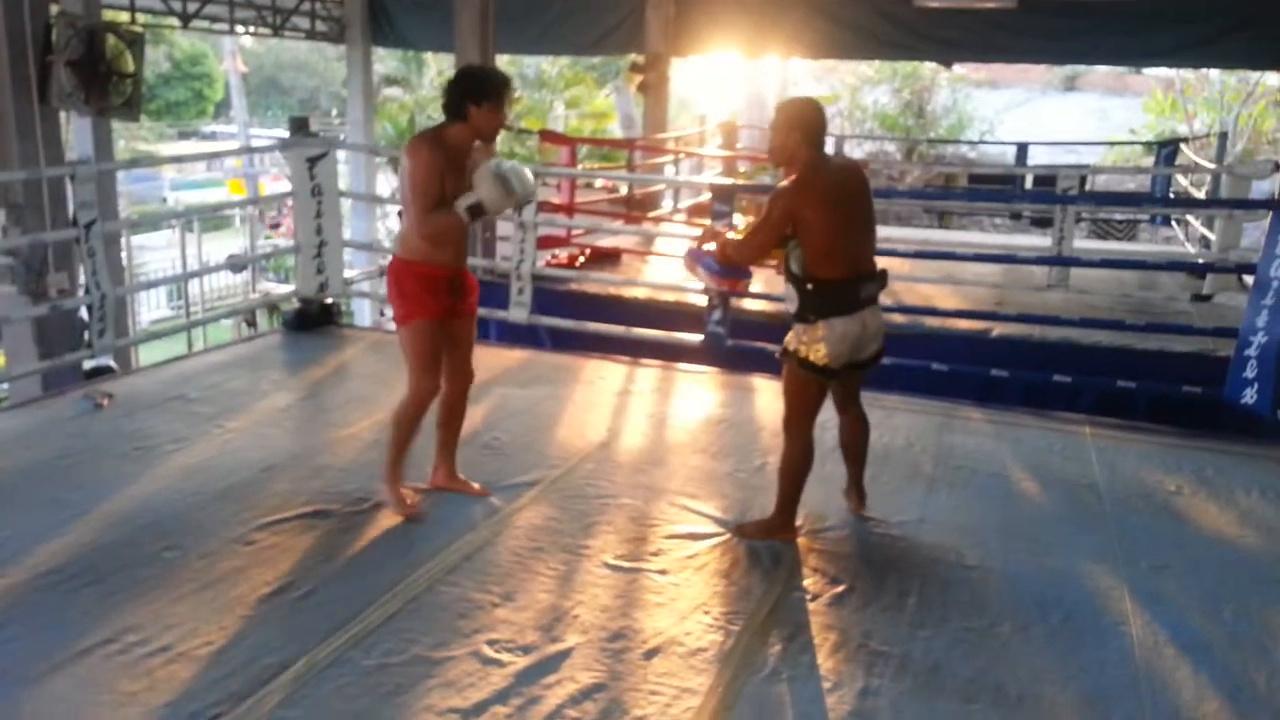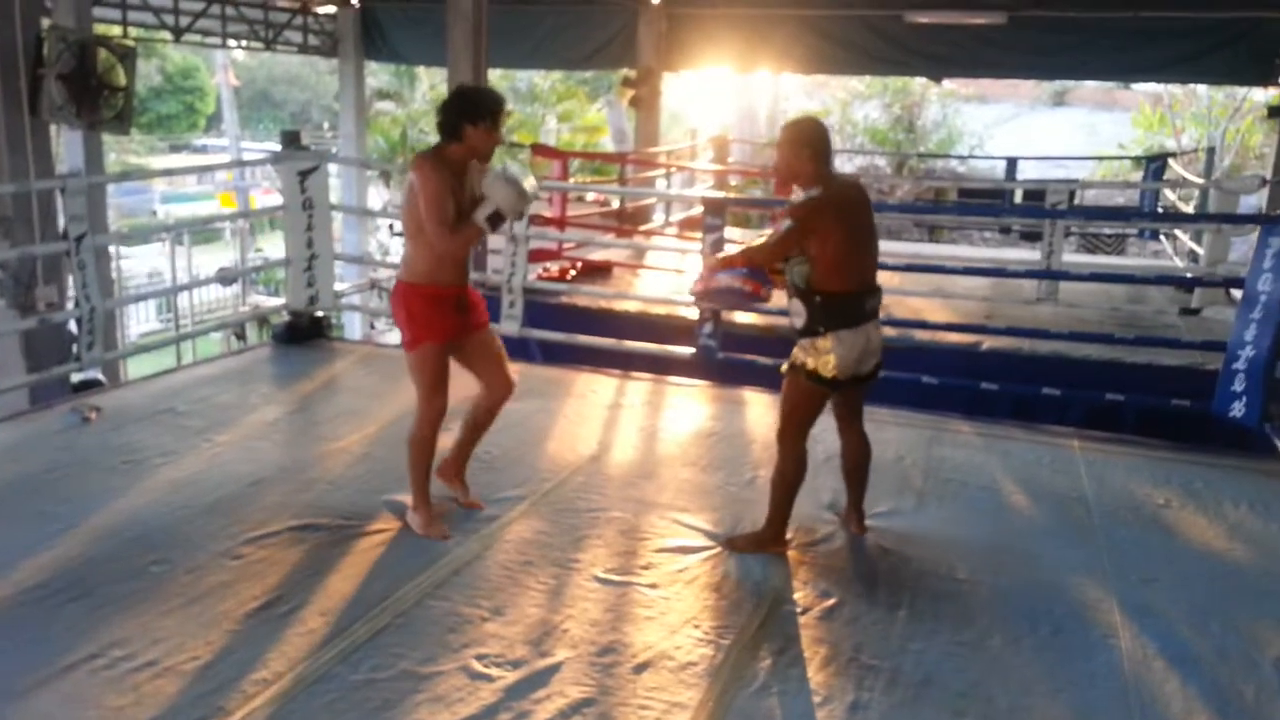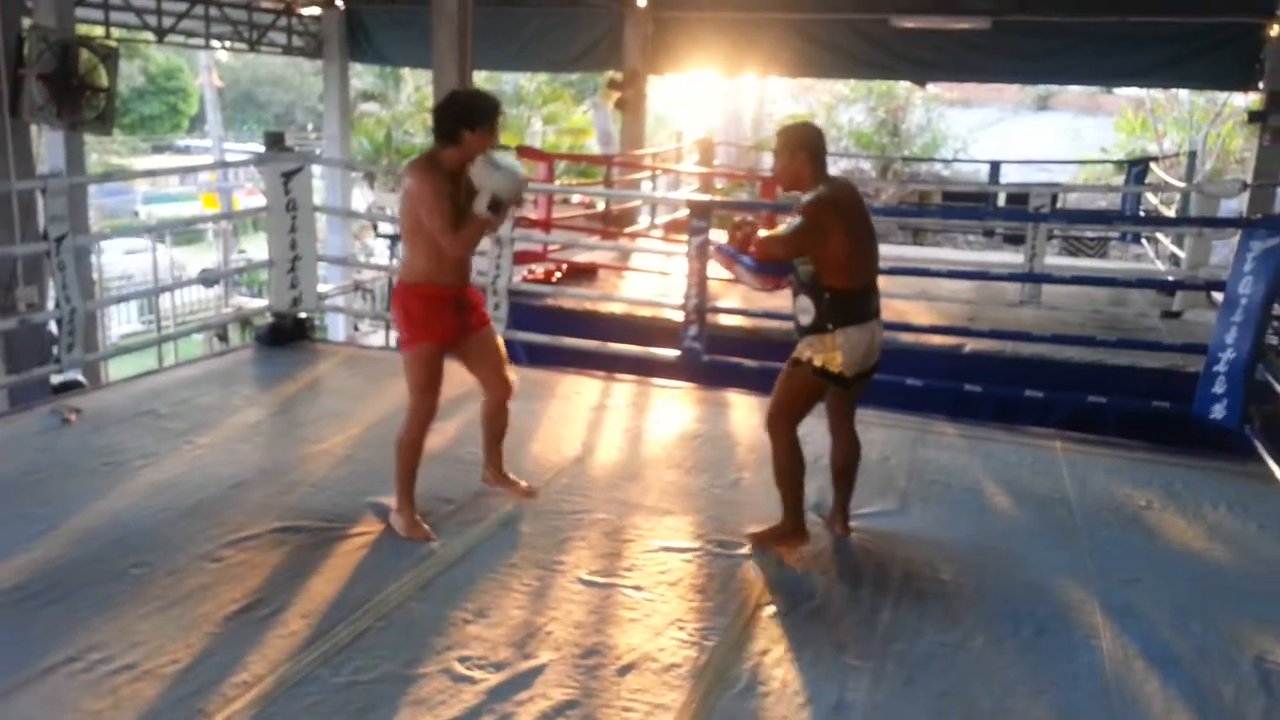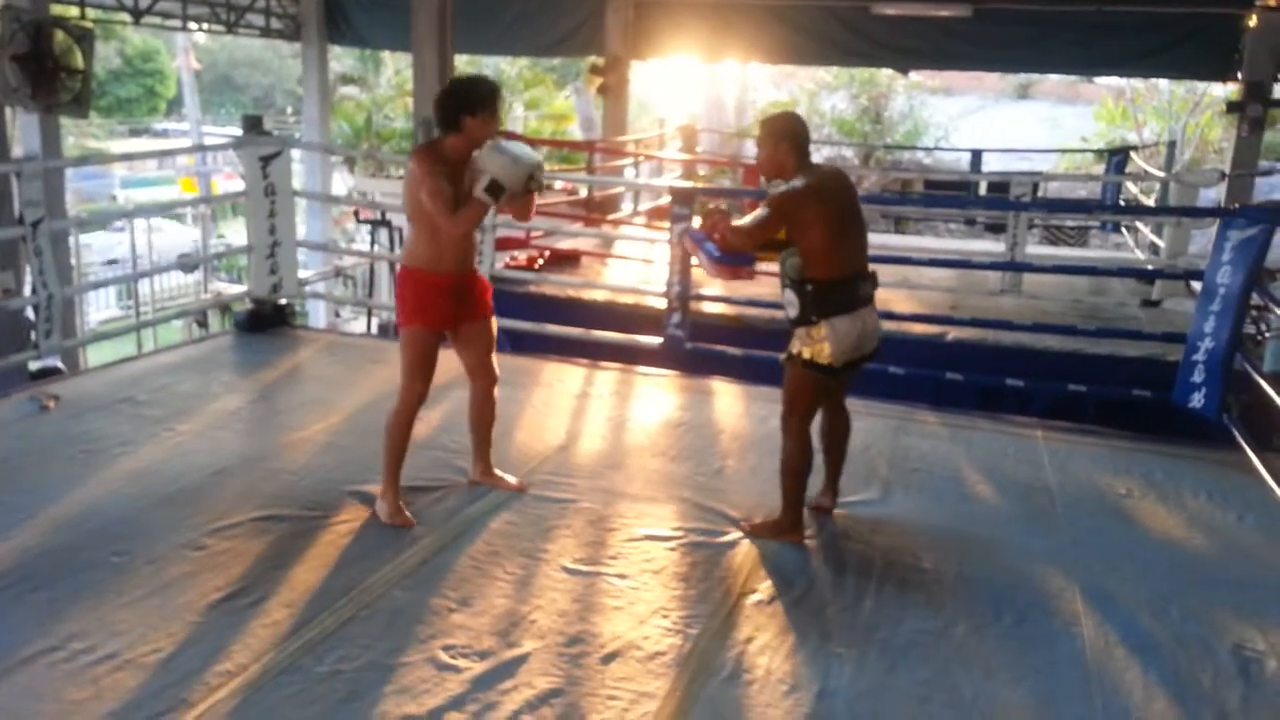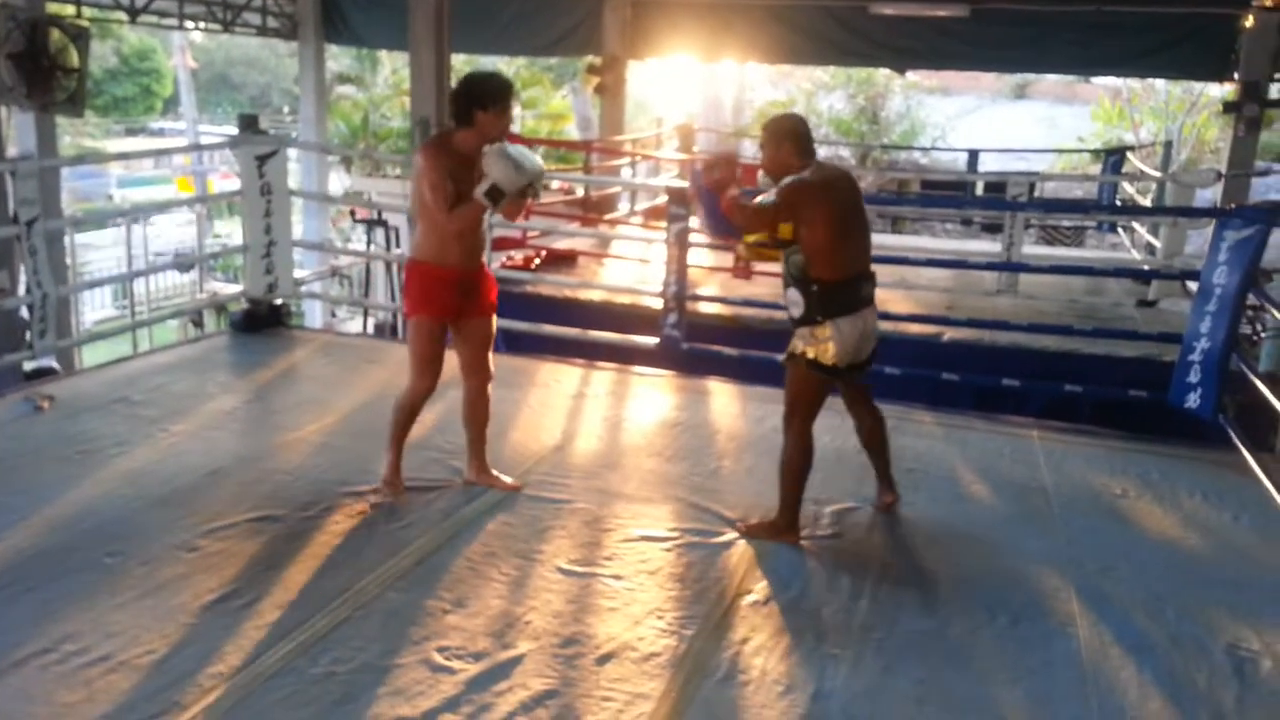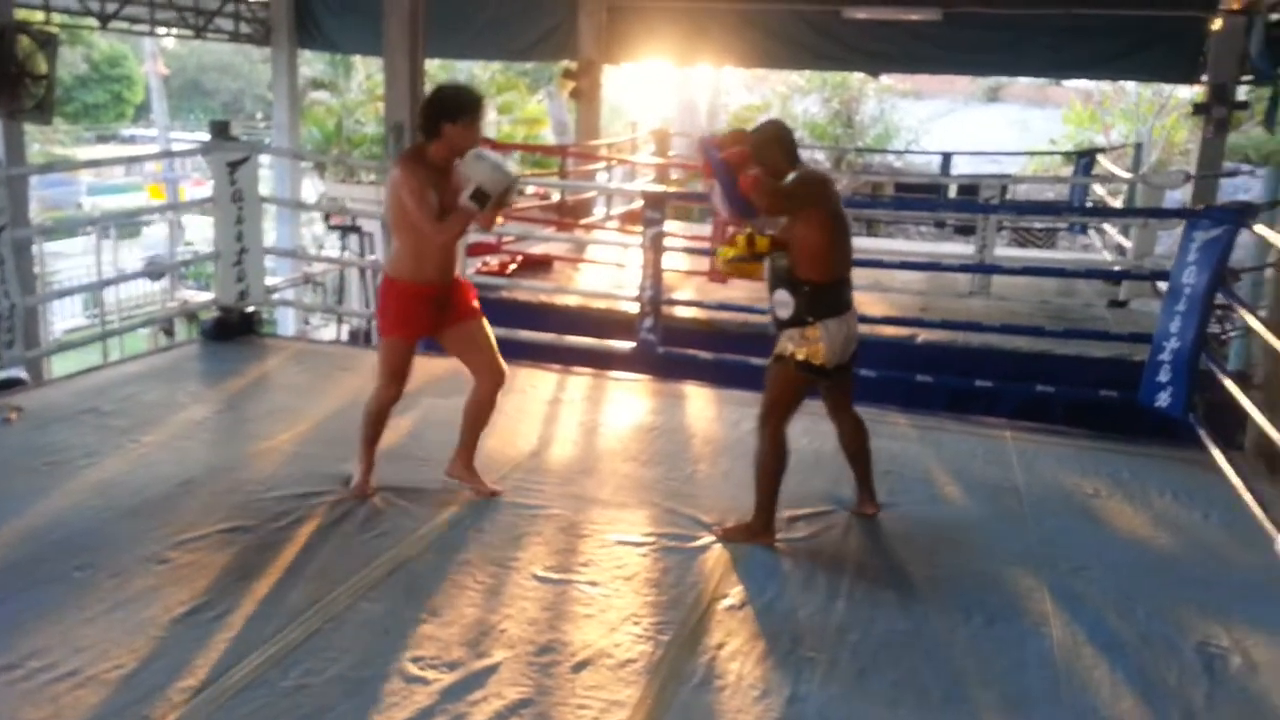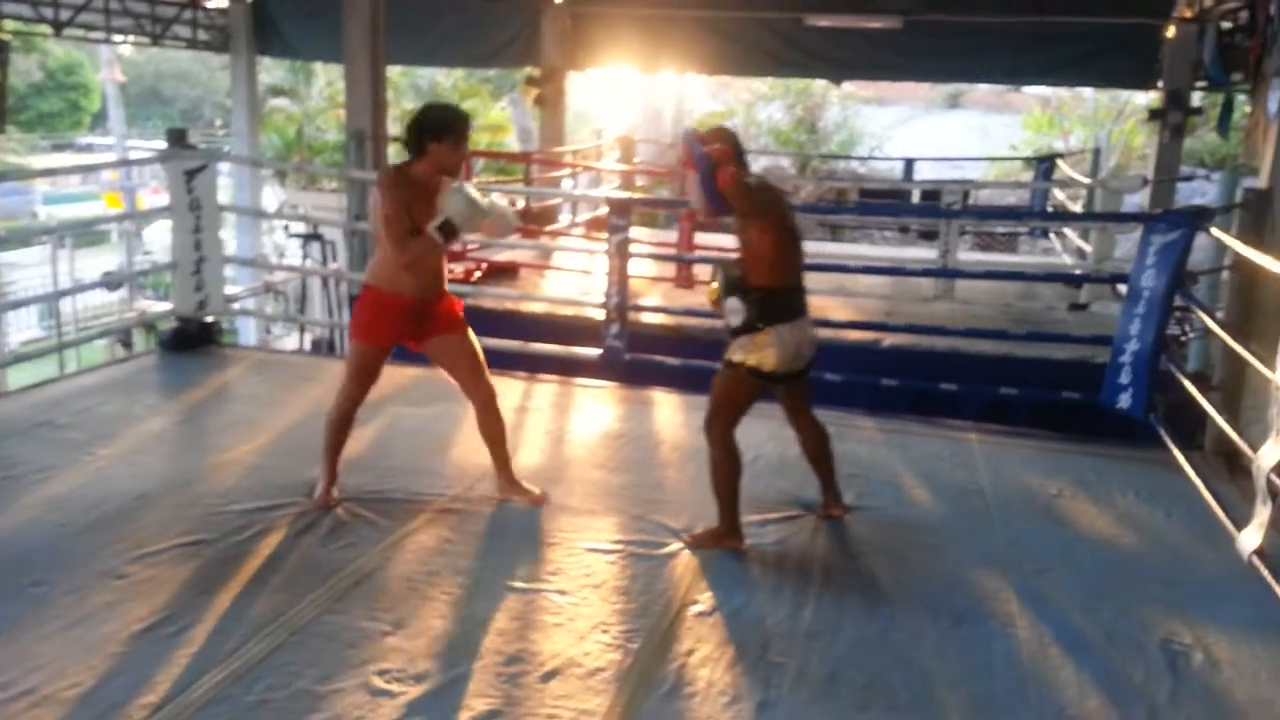
dt=0.2s
person 1, frame 1
left shoulder: (478, 151)
right shoulder: (426, 149)
right elbow: (423, 225)
left wrist: (505, 195)
right wrist: (476, 204)
left hip: (455, 277)
right hip: (415, 277)
left knee: (459, 380)
right knee: (425, 386)
left ankle: (445, 471)
right ankle: (393, 475)
person 1, frame 2
left shoulder: (473, 170)
right shoulder: (430, 170)
right elbow: (447, 243)
left wrist: (503, 205)
right wrist: (492, 214)
left hip: (460, 295)
right hip: (422, 298)
left knee: (500, 384)
right knee: (433, 406)
left ankle: (453, 468)
right ankle: (419, 505)
person 1, frame 3
left shoulder: (464, 172)
right shoulder: (424, 175)
left elbow: (469, 228)
right elbow: (455, 245)
left wrist: (500, 199)
right wrist: (491, 206)
left hip: (461, 296)
right hip: (421, 300)
left knee: (500, 386)
right knee: (422, 408)
left ankle: (494, 469)
right ankle: (403, 507)
person 1, frame 4
left shoulder: (478, 160)
right shoulder: (426, 162)
left elbow: (521, 212)
right elbow: (457, 225)
left wrist: (524, 178)
right wrist: (493, 187)
left hip: (467, 282)
right hip: (424, 285)
left knee: (486, 379)
right knee: (413, 391)
left ankle: (482, 467)
right ankle: (388, 492)
person 1, frame 5
left shoulder: (488, 155)
right shoulder: (433, 156)
left elbow: (511, 214)
right elbow: (450, 223)
left wrist: (522, 185)
right wrist: (493, 188)
left hip: (473, 279)
right hip: (430, 279)
left knee: (478, 376)
right knee: (424, 382)
left ankle: (477, 466)
right ankle: (393, 460)
person 1, frame 6
left shoulder: (455, 167)
right shoulder: (410, 170)
left elbow: (484, 222)
right elbow: (441, 233)
left wrist: (497, 194)
right wrist: (478, 195)
left hip: (450, 290)
right hip: (406, 293)
left knee: (492, 374)
right knee: (389, 390)
left ankle: (463, 463)
right ankle: (365, 467)
person 1, frame 7
left shoulder: (445, 184)
right shoulder: (392, 186)
left elbow: (448, 234)
right elbow: (403, 257)
left wrist: (487, 216)
right wrist: (447, 226)
left hip: (434, 305)
right hip: (384, 304)
left knee: (483, 393)
right knee: (351, 397)
left ankle: (506, 479)
right ankle: (328, 478)
person 2, frame 1
left shoulder: (795, 192)
right shoulder: (853, 173)
left elbow: (749, 251)
left wrist: (717, 240)
right wrist: (778, 228)
left hip: (824, 322)
right hip: (865, 313)
left knee: (797, 425)
right knee: (849, 403)
left ankle: (782, 521)
right ankle: (855, 490)
person 2, frame 2
left shoulder: (813, 204)
right shoulder: (852, 191)
left elbow: (770, 253)
left wrist: (726, 261)
right wrist: (792, 253)
left hip: (829, 337)
right hip: (865, 328)
left knee: (790, 437)
right knee: (850, 423)
left ankle: (773, 533)
right ankle: (855, 513)
person 2, frame 3
left shoulder: (819, 203)
right shoulder: (843, 193)
left elbow: (780, 247)
left wrist: (747, 239)
right wrist: (760, 240)
left hip: (834, 334)
right hip: (865, 327)
left knee: (779, 422)
right knee: (842, 423)
left ankle: (792, 524)
right ankle: (840, 514)
person 2, frame 4
left shoulder: (793, 194)
right shoulder: (835, 179)
left elbow: (744, 238)
left wrist: (718, 226)
right wrist: (771, 233)
left hip: (824, 325)
right hip: (860, 313)
left knee: (794, 423)
right knee: (833, 403)
left ankle: (789, 522)
right ankle: (829, 490)
person 2, frame 5
left shoulder: (799, 188)
right shoulder: (841, 179)
left elbow: (748, 217)
left wrist: (727, 193)
right wrist: (777, 235)
left hip: (826, 324)
right hip: (859, 313)
left knee: (796, 423)
right knee: (860, 401)
left ankle: (785, 523)
right ankle: (885, 487)
person 2, frame 6
left shoulder: (801, 185)
right shoulder: (816, 184)
left elbow: (764, 199)
right wrist: (760, 247)
left hip: (812, 326)
right hip: (838, 318)
left knee: (771, 423)
right knee: (842, 410)
left ankle: (761, 525)
right ankle: (866, 495)
person 2, frame 7
left shoulder: (757, 195)
right shoulder: (763, 195)
left elbow: (736, 194)
left wrist: (719, 161)
right wrist: (732, 278)
left hip: (764, 333)
right hip: (792, 325)
left knee: (718, 427)
right knee: (801, 414)
left ankle: (727, 530)
right ankle: (832, 498)
